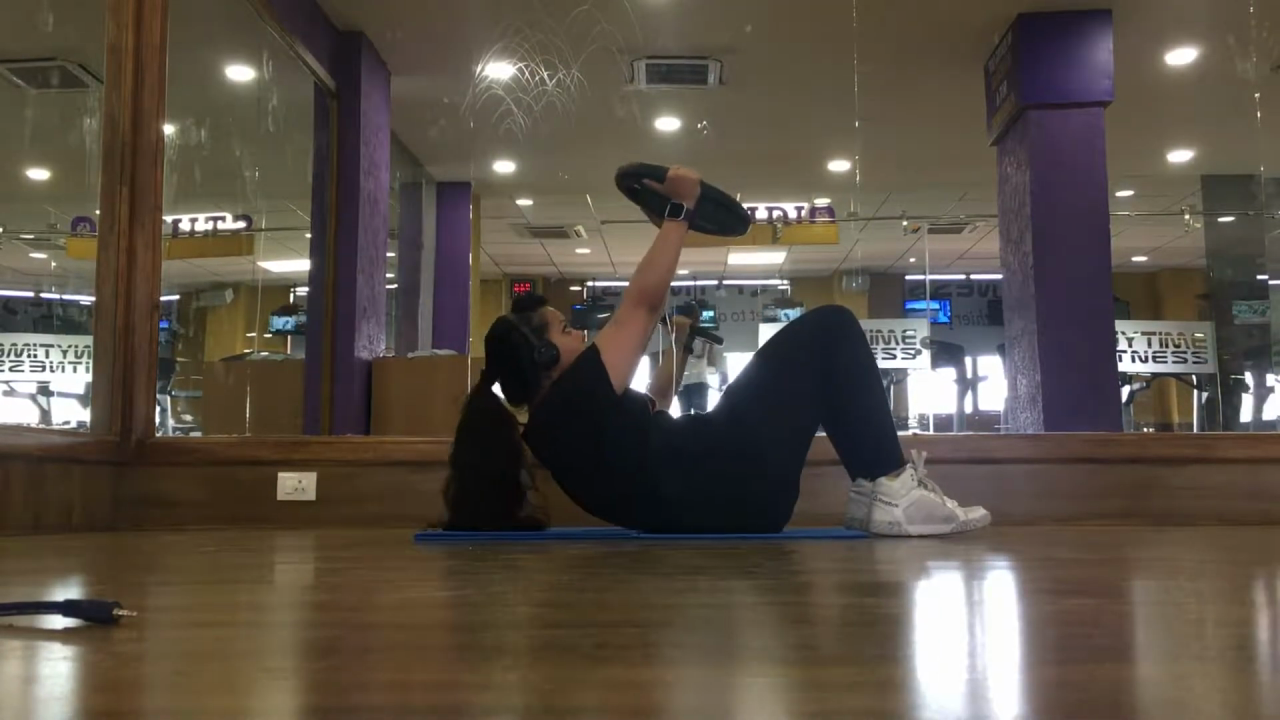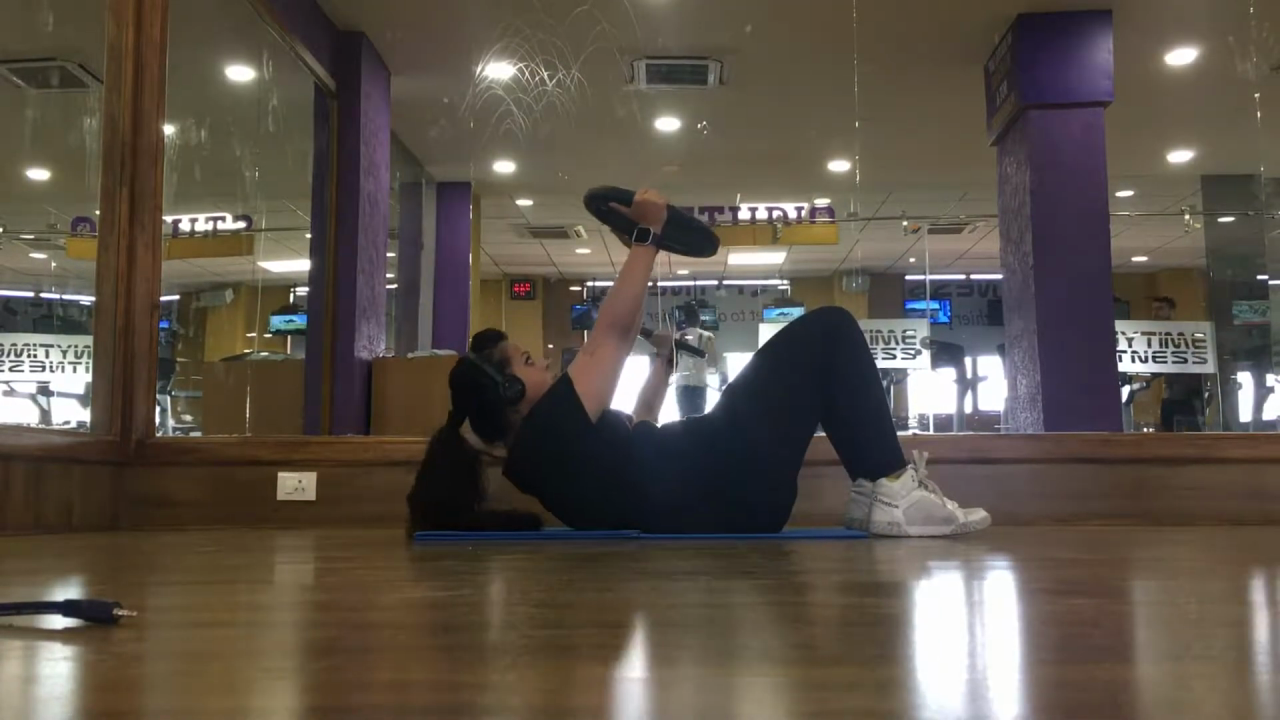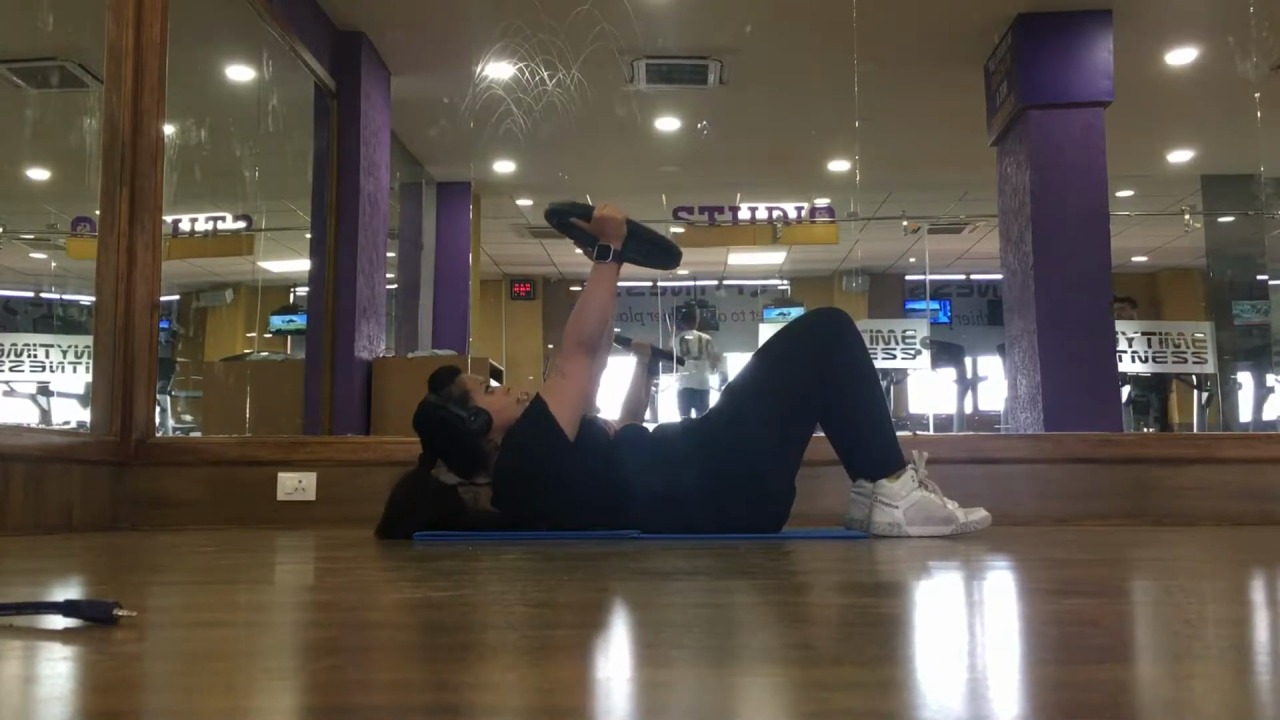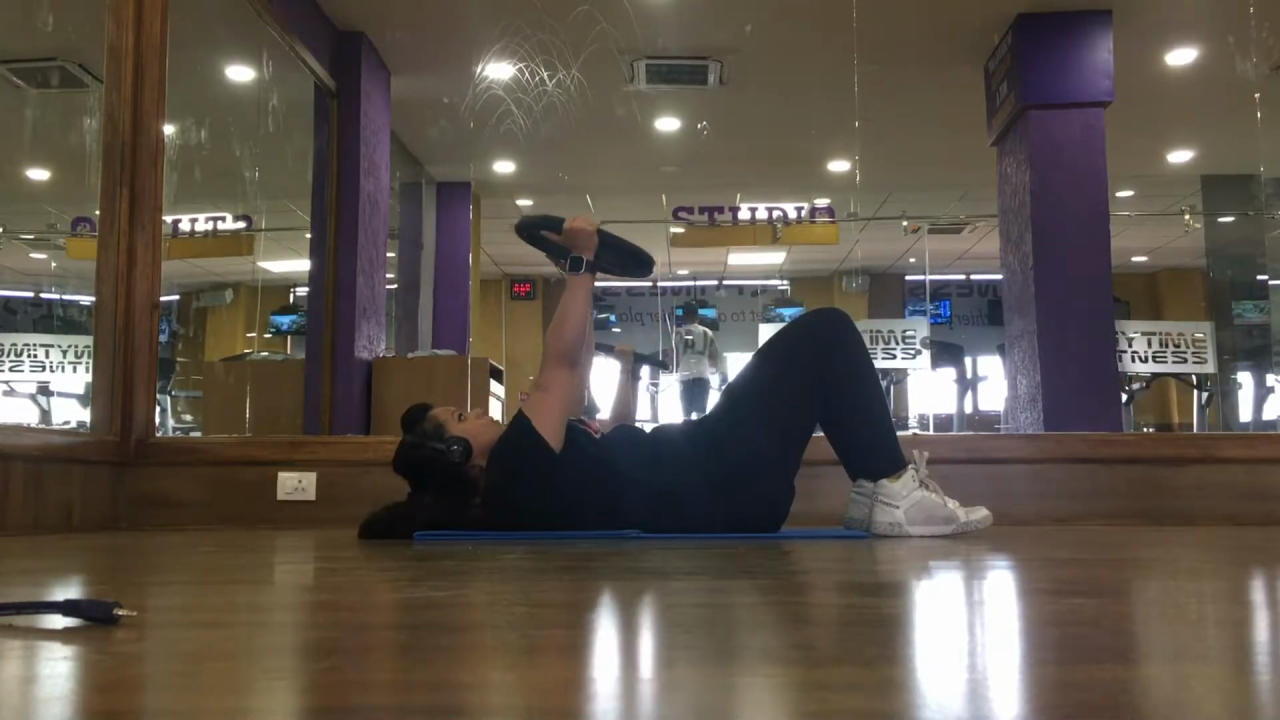
dt=0.5s
person 1, frame 1
left shoulder: (556, 420)
right shoulder: (573, 397)
right elbow: (641, 304)
left wrist: (677, 349)
right wrist: (679, 210)
left hip: (709, 502)
right hip: (732, 489)
left knee: (823, 352)
right knee: (830, 328)
left ankle: (876, 489)
right ankle: (890, 491)
person 1, frame 2
left shoulder: (535, 452)
right shoulder: (548, 428)
right elbow: (612, 333)
left wrist: (662, 362)
right wrist: (647, 235)
left hip: (718, 493)
right hip: (731, 492)
left knee: (820, 344)
right knee: (829, 329)
left ankle: (876, 490)
right ankle: (891, 491)
person 1, frame 3
left shoulder: (521, 472)
right shoulder: (528, 452)
right elbow: (581, 352)
left wrist: (643, 369)
right wrist: (609, 251)
left hip: (709, 488)
right hip: (724, 488)
left knee: (820, 345)
right knee: (827, 332)
left ankle: (876, 489)
right ankle: (891, 492)
person 1, frame 4
left shoulder: (511, 485)
right shoulder: (516, 468)
right elbow: (562, 366)
left wrist: (629, 374)
right wrist: (581, 262)
left hip: (709, 485)
right hip: (723, 486)
left knee: (817, 341)
right knee: (826, 332)
left ankle: (878, 490)
right ankle: (892, 494)
